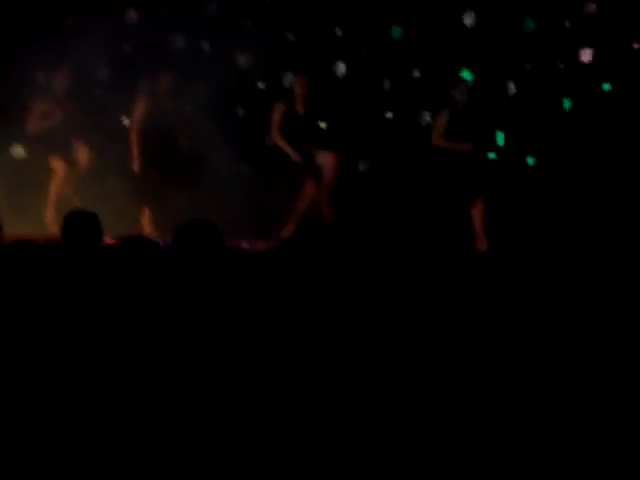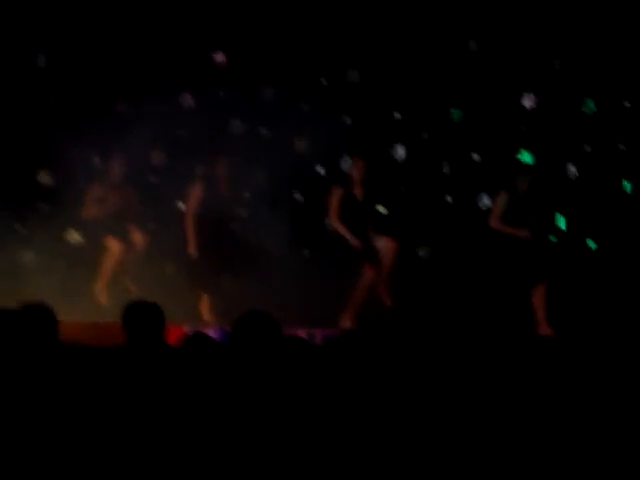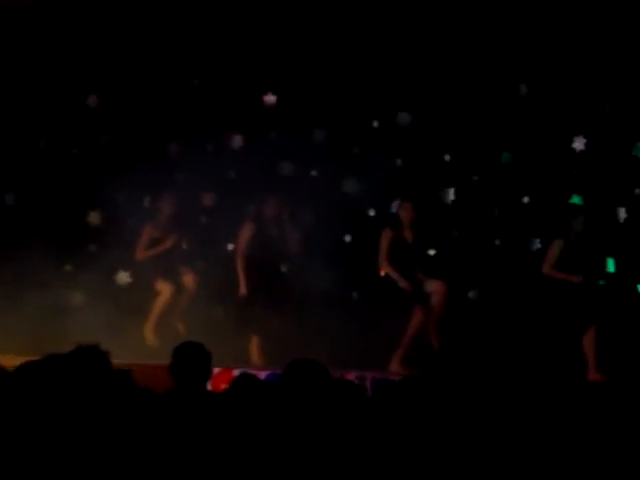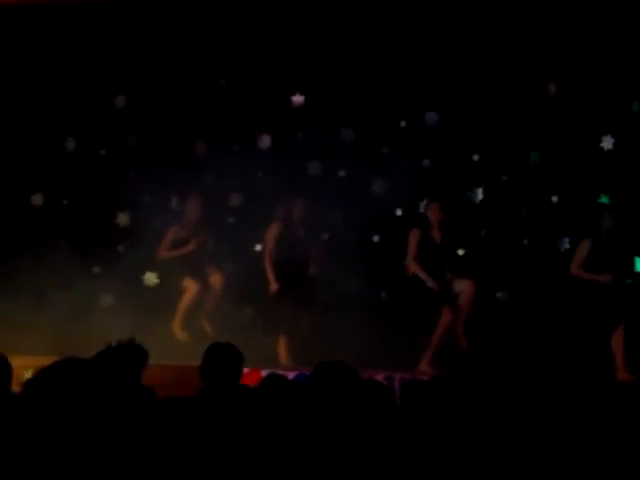
dt=0.7s
person 1, frame 1
left shoulder: (308, 109)
right shoulder: (283, 106)
right elbow: (275, 134)
left wrist: (312, 150)
right wrist: (293, 153)
left hip: (305, 153)
right hip: (285, 153)
person 1, frame 2
left shoulder: (366, 193)
right shoulder: (340, 190)
left elbow: (368, 222)
right elbow: (333, 219)
left wrist: (371, 235)
right wrist: (351, 238)
left hip: (363, 238)
right hip: (344, 238)
left knee: (371, 270)
left ankle: (348, 318)
person 1, frame 3
left shoulder: (415, 235)
right shoulder: (390, 232)
left elbow: (416, 262)
right elbow: (383, 261)
left wrist: (421, 276)
right wrist: (400, 280)
left hip: (413, 280)
right hip: (394, 281)
person 1, frame 4
left shoulder: (443, 235)
right shoulder: (418, 232)
left elbow: (444, 262)
right elbow: (410, 261)
left wrist: (449, 275)
right wrist: (428, 279)
left hip: (442, 280)
right hip: (423, 281)
left knee: (463, 294)
person 2, frame 1
left shoulder: (467, 113)
right shoulder: (447, 113)
right elbow: (435, 139)
left wrist: (473, 146)
right wrist: (460, 147)
left hip: (467, 163)
right hip: (451, 164)
left knee: (476, 198)
left ankle: (481, 241)
person 2, frame 2
left shoulder: (529, 199)
right shoulder: (506, 196)
right elbow: (493, 222)
right wrist: (518, 232)
left hip: (526, 247)
right hip: (509, 248)
left knee: (538, 282)
left ankle: (542, 325)
person 2, frame 3
left shoulder: (583, 244)
right shoulder: (561, 242)
left elbow: (585, 270)
right elbow: (546, 269)
right wrist: (571, 278)
left hip: (579, 294)
right hip: (563, 294)
left knee: (589, 326)
left ankle: (592, 370)
person 2, frame 4
left shoulder: (611, 243)
right shoulder: (589, 242)
right elbow: (574, 269)
right wrist: (599, 278)
left hip: (608, 293)
right hip: (592, 294)
left knee: (618, 326)
left ankle: (621, 370)
person 3, frame 1
left shoulder: (173, 105)
right shoulder: (146, 101)
left elbow: (181, 128)
right elbow: (135, 129)
left wrist: (183, 142)
right wrist: (136, 157)
left hip: (167, 152)
right hip: (149, 152)
right knee: (151, 185)
right ankle: (148, 220)
person 3, frame 2
left shoulder: (227, 188)
right shoulder: (201, 185)
left elbow: (228, 213)
right elbow: (190, 214)
right wrist: (192, 242)
left hip: (220, 237)
right hip: (204, 237)
right knee: (205, 269)
right ankle: (205, 305)
person 3, frame 3
left shoulder: (280, 228)
right shoulder: (251, 226)
left elbow: (293, 249)
right elbow: (240, 255)
left wrist: (287, 224)
right wrist: (242, 283)
left hip: (274, 279)
right hip: (255, 278)
right knee: (260, 311)
right ankle: (256, 349)
person 3, frame 4
left shoulder: (305, 231)
right shoulder: (278, 227)
left elbow: (312, 256)
right elbow: (267, 256)
right wrist: (272, 280)
left hip: (301, 279)
right hip: (284, 279)
right knee: (288, 310)
right ankle: (283, 348)
person 4, frame 1
left shoulder: (68, 104)
right shoulder: (43, 103)
left elbow: (73, 126)
right elbow: (30, 129)
right wrist: (53, 121)
left hip: (64, 140)
right hip: (46, 143)
left knee: (84, 155)
right knee: (62, 168)
left ankle: (68, 187)
right ankle: (50, 212)
person 4, frame 2
left shoulder: (125, 188)
right shoulder: (98, 187)
left elbow: (131, 209)
right elbow: (86, 213)
right wrist: (109, 205)
left hip: (119, 223)
right hip: (101, 226)
left knee: (140, 240)
right knee: (118, 247)
left ankle: (126, 274)
right ankle: (101, 285)
person 4, frame 3
left shoulder: (173, 226)
right shoulder: (150, 228)
left elbow: (177, 249)
right elbow: (139, 256)
right wrist: (164, 246)
left hip: (169, 263)
right hip: (151, 267)
left knee: (191, 281)
right knee: (168, 289)
left ankle: (176, 316)
right ankle: (149, 327)
person 4, frame 4
left shoulder: (201, 229)
right shoulder: (176, 229)
right elbow: (161, 254)
right wrist: (186, 249)
left hip: (196, 263)
right hip: (179, 266)
left knee: (218, 280)
right knee: (194, 287)
left ankle: (204, 317)
right ankle: (177, 323)
